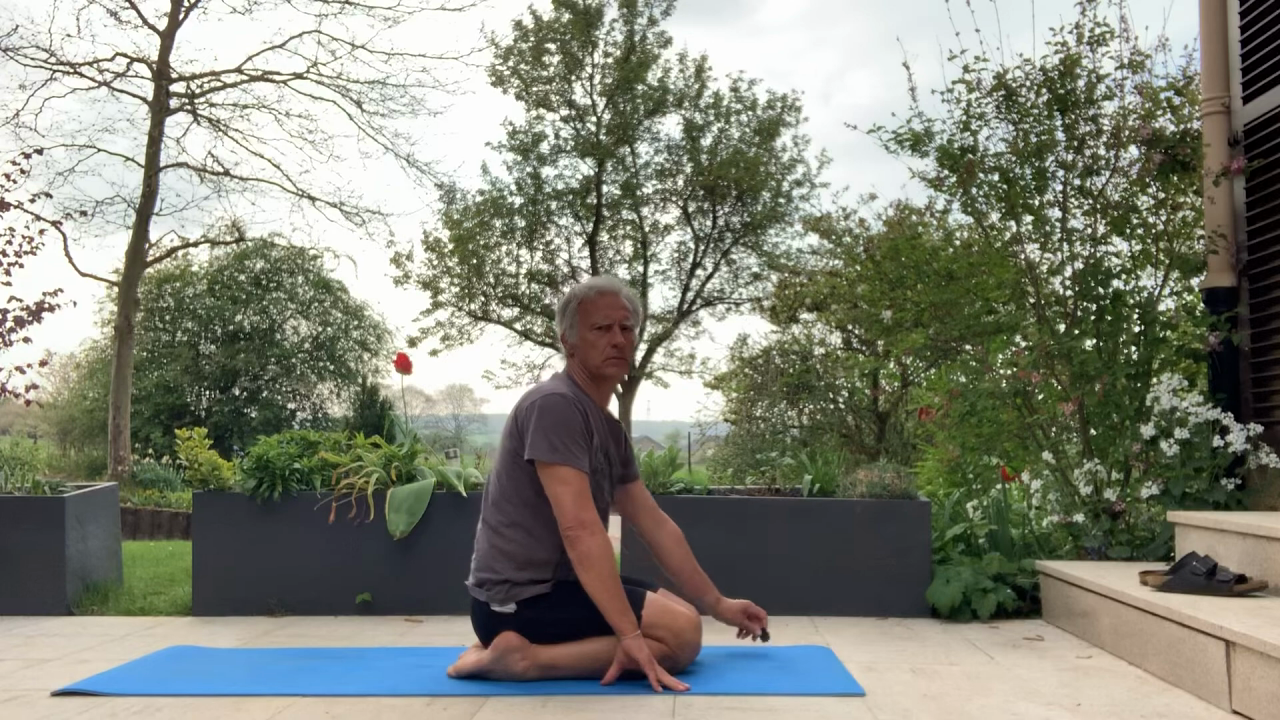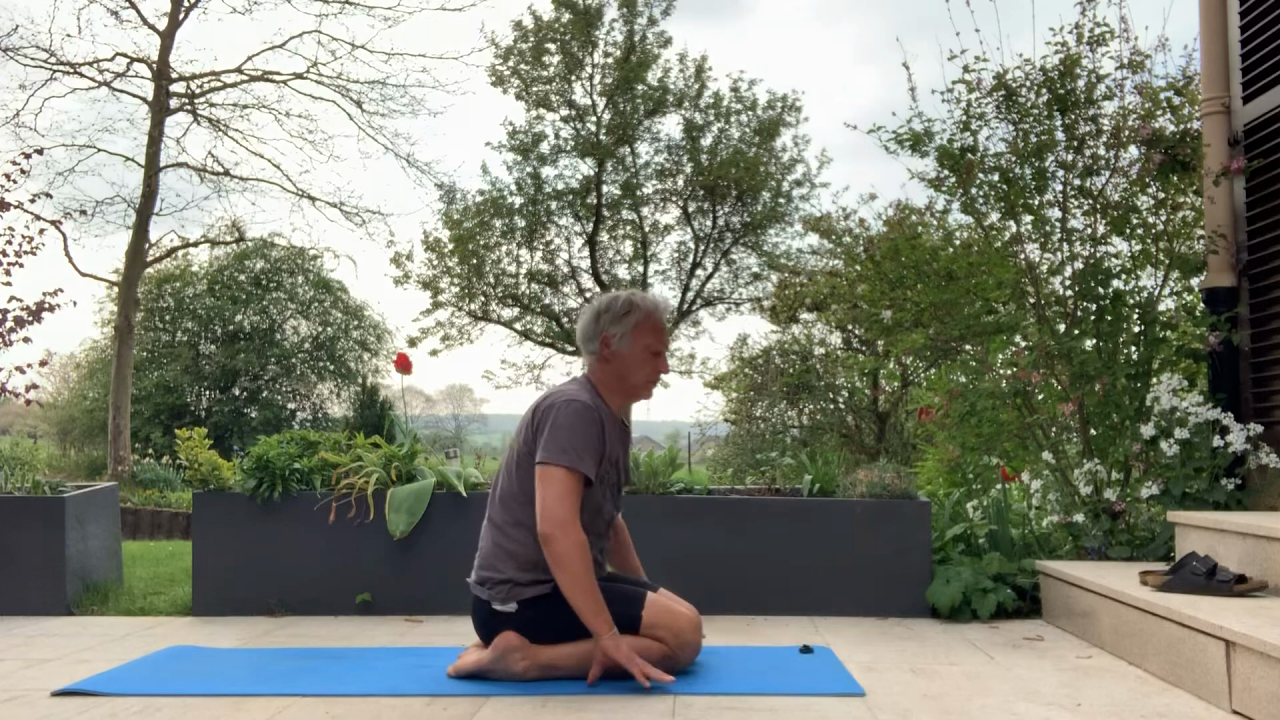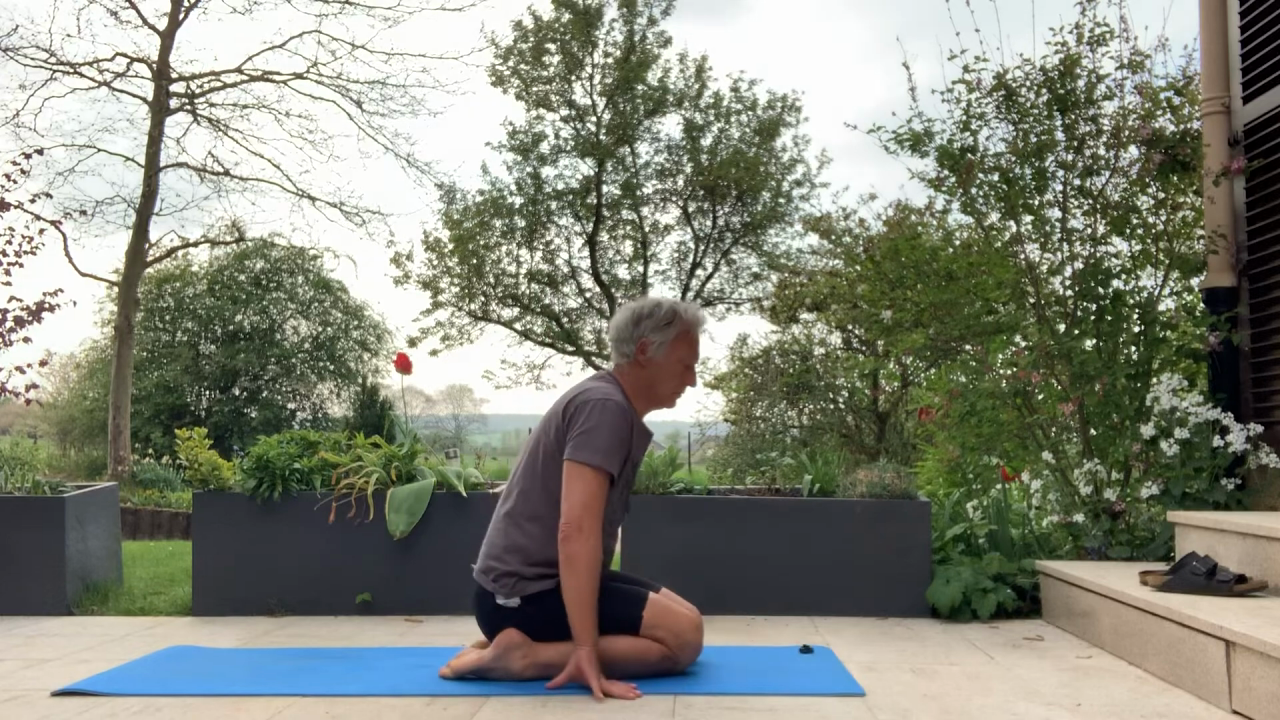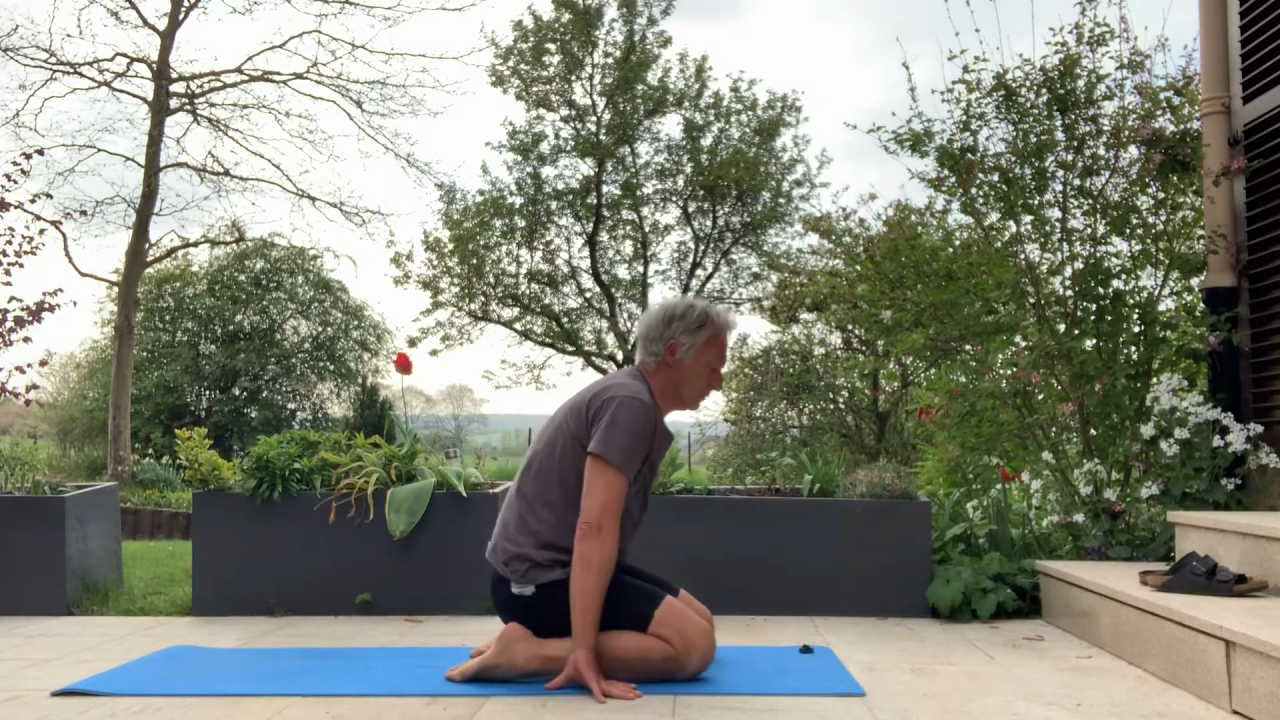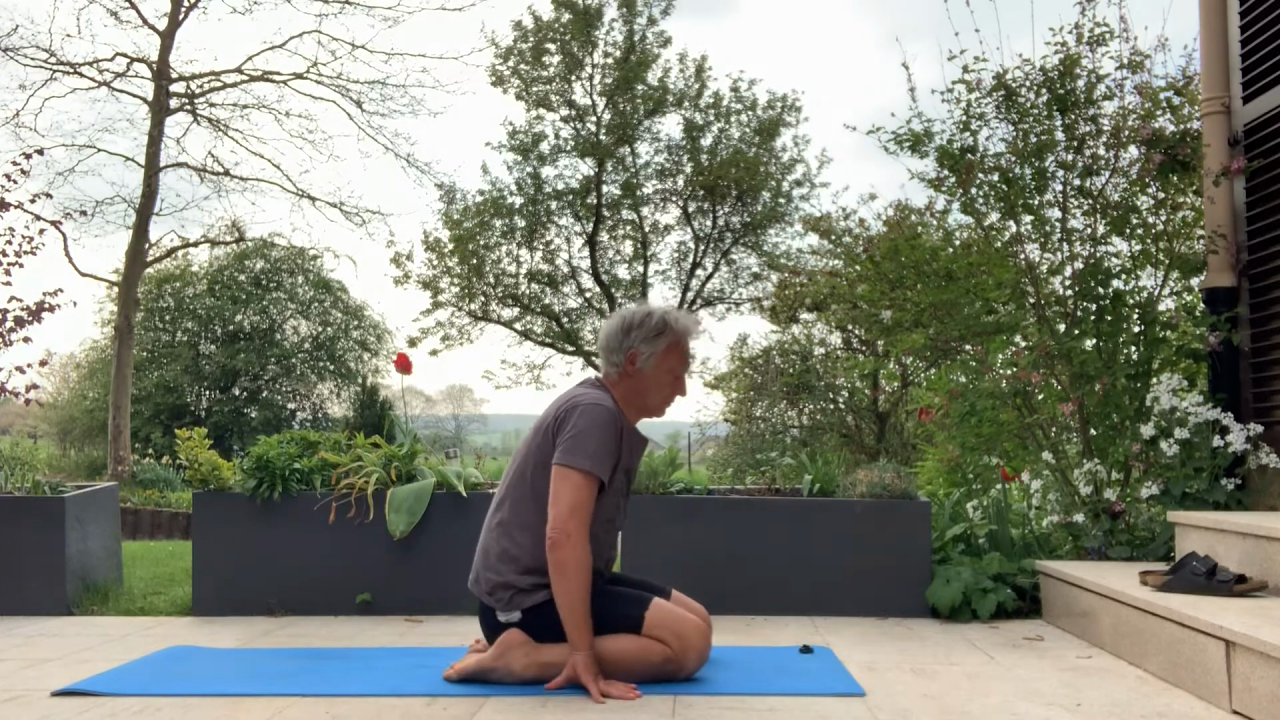
dt=0.5s
person 1, frame 1
left shoulder: (609, 428)
right shoulder: (555, 405)
left elbow: (655, 524)
right elbow: (580, 530)
left wrist: (717, 604)
right wrist: (630, 635)
left hip: (551, 584)
right hip: (519, 598)
left knee: (684, 614)
right knee: (680, 633)
left ankle: (525, 643)
right ankle: (522, 656)
person 1, frame 2
left shoulder: (610, 419)
right shoulder: (575, 409)
left elbow: (609, 524)
right elbow: (556, 530)
left wrist: (643, 591)
right wrist: (607, 637)
left hip: (551, 587)
right hip: (521, 599)
left knee: (681, 615)
right knee: (681, 633)
left ankle: (522, 643)
right ankle: (524, 657)
person 1, frame 3
left shoulder: (614, 408)
right shoulder: (605, 407)
right elbow: (575, 531)
right wrist: (586, 649)
left hip: (550, 582)
right hip: (524, 593)
left knee: (687, 618)
right knee: (682, 637)
left ankle: (525, 642)
right ankle: (522, 654)
person 1, frame 4
left shoulder: (629, 397)
right shoulder: (629, 404)
right elbow: (594, 529)
right wrist: (584, 650)
left hip: (561, 569)
right hip: (538, 581)
left knee: (700, 622)
right knee: (693, 645)
left ankle: (534, 638)
right ankle: (526, 651)
person 1, frame 5
left shoulder: (609, 415)
right shoulder: (595, 413)
right elbow: (563, 537)
right wrist: (582, 653)
left hip: (552, 587)
right hip: (528, 601)
left knee: (696, 620)
right knee: (689, 643)
left ankle: (530, 644)
right ankle: (522, 657)
